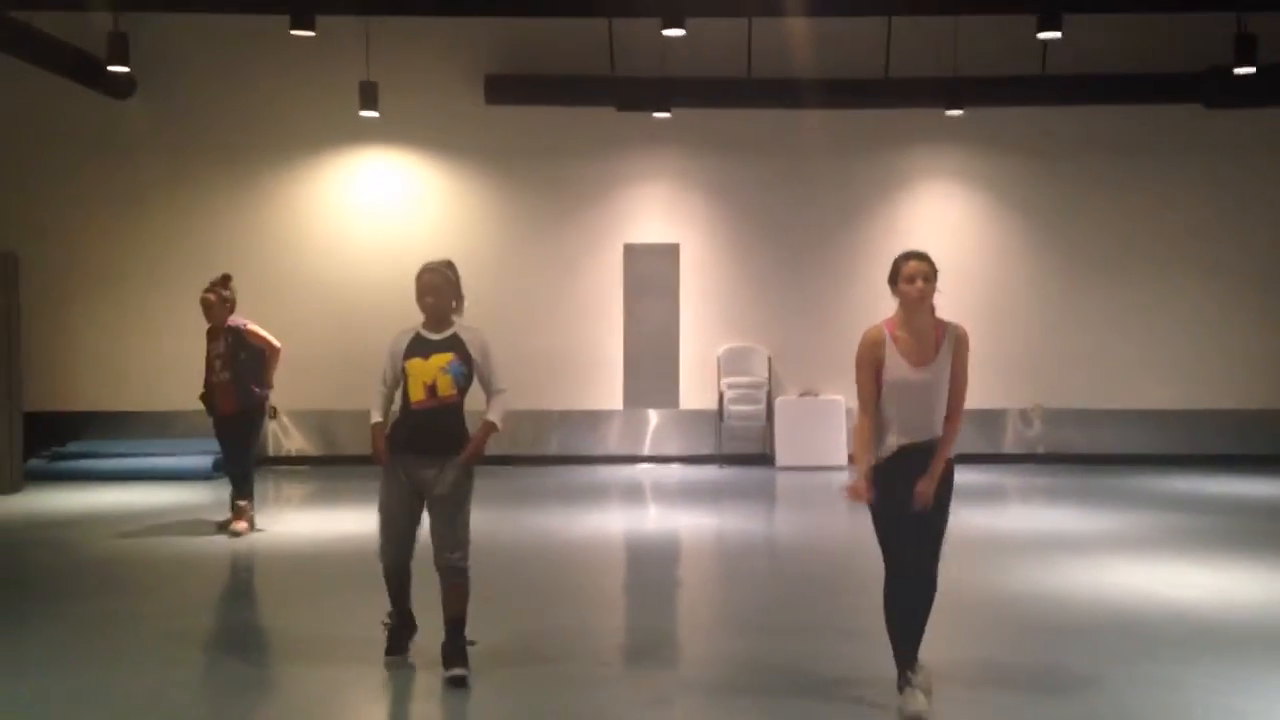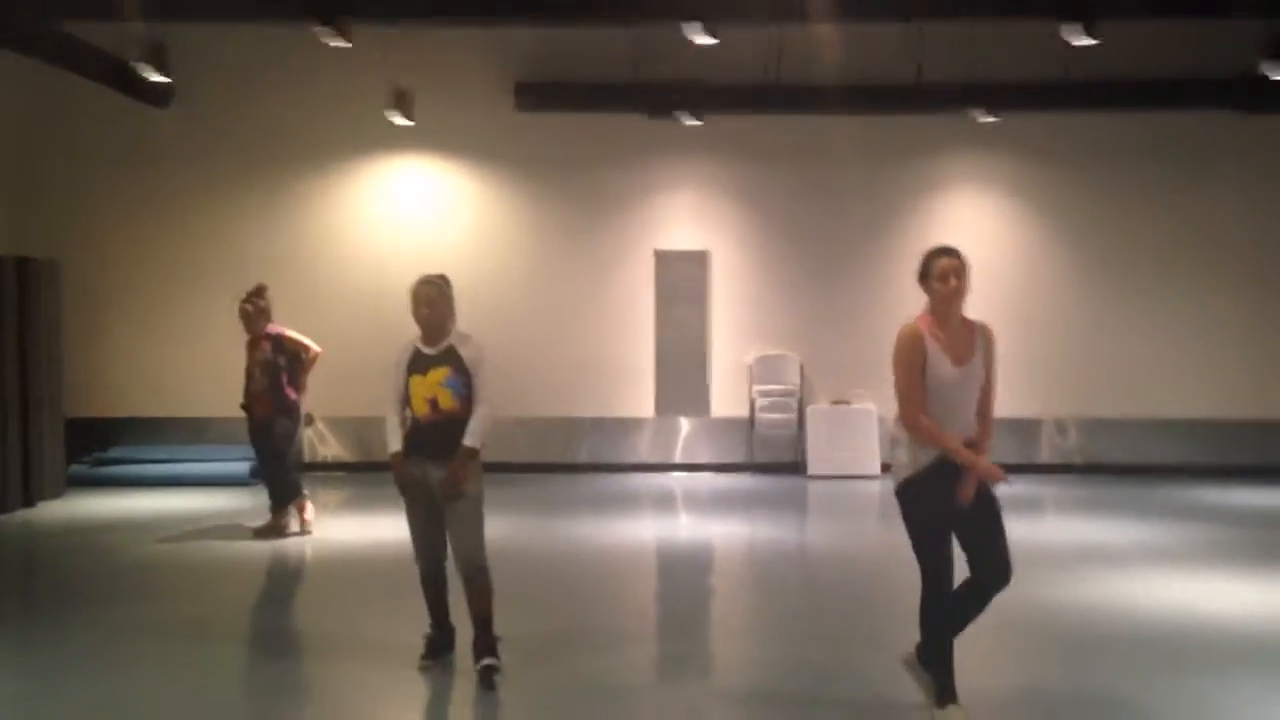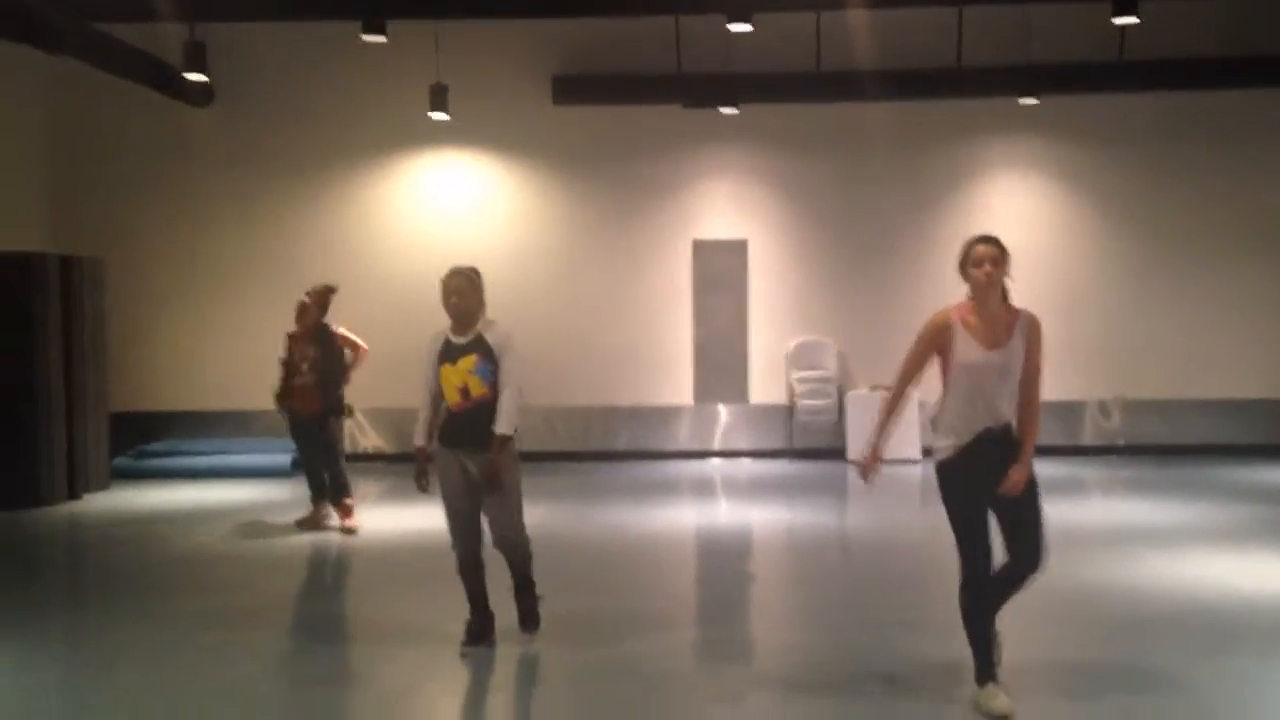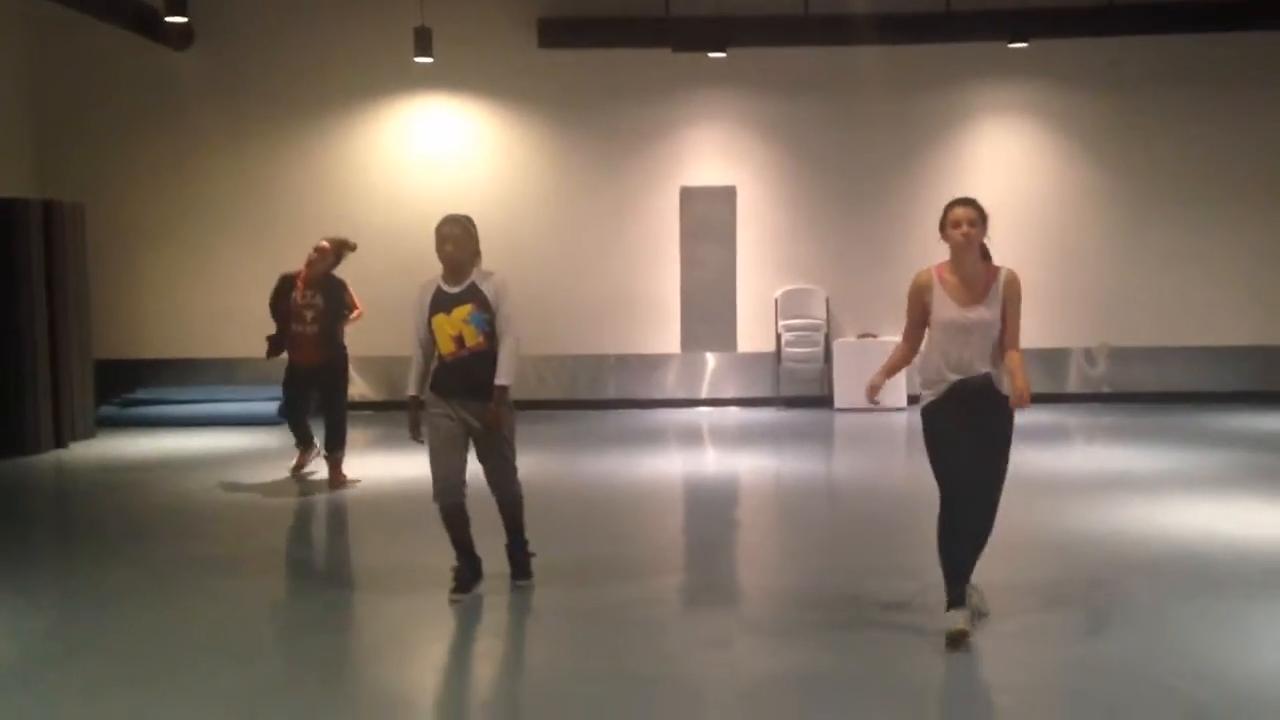
dt=0.4s
person 1, frame 1
left shoulder: (955, 337)
right shoulder: (876, 339)
left elbow: (954, 412)
right elbow: (866, 414)
left wrist: (934, 473)
right wrist: (860, 472)
left hip: (934, 460)
right hip: (888, 463)
left knee: (926, 570)
right knee: (900, 569)
left ankle: (912, 660)
right ankle: (906, 681)
person 1, frame 2
left shoulder: (982, 335)
right shoulder: (913, 336)
left elbow: (984, 413)
right elbow: (912, 418)
left wrist: (973, 471)
right wrist: (972, 460)
left hip: (965, 467)
right hip: (921, 473)
left knee: (995, 571)
right knee: (937, 583)
left ankle: (925, 654)
person 1, frame 3
left shoulder: (1027, 324)
right shoulder: (945, 324)
left elbow: (1030, 399)
right elbow: (902, 383)
left wrist: (1024, 461)
right wrist: (875, 443)
left hip: (1006, 449)
right hip: (958, 452)
left knee: (1028, 555)
right knee: (976, 562)
left ankle: (982, 616)
right ankle: (985, 680)
person 1, frame 4
left shoulder: (1007, 281)
right shoulder: (926, 283)
left elbow: (1010, 346)
right elbow: (911, 344)
left wrist: (1019, 381)
right wrist: (881, 375)
left hip: (991, 400)
right hip: (943, 400)
left knee: (985, 502)
right knee: (956, 498)
left ankle: (963, 581)
right ankle: (956, 604)
person 2, frame 1
left shoulder: (472, 341)
right shoulder: (403, 340)
left elbow: (496, 392)
right elbow: (385, 389)
left wrist: (484, 432)
right wrist: (377, 428)
left hip: (451, 460)
right hip: (401, 457)
left knee: (452, 554)
right knee: (394, 550)
left ankle: (455, 647)
right ankle: (401, 622)
person 2, frame 2
left shoulder: (467, 348)
right shoulder: (406, 354)
left elbow: (480, 409)
right elbow: (396, 410)
left wrist: (463, 458)
right wrist: (397, 458)
left hip: (458, 463)
right hip: (417, 463)
left knee: (470, 553)
right knee: (428, 557)
left ankle: (485, 642)
right ankle: (440, 635)
person 2, frame 3
left shoulder: (497, 336)
right shoulder: (437, 344)
left elbow: (511, 392)
right elbow: (430, 401)
left wrist: (498, 450)
right wrist: (421, 452)
left hip: (494, 448)
right hip: (451, 453)
left knee: (509, 533)
right knee: (465, 542)
left ankle: (526, 596)
right ankle: (480, 620)
person 2, frame 4
left shoulder: (492, 285)
right shoulder: (427, 292)
left elbow: (508, 341)
right elbow: (421, 349)
left wrist: (498, 400)
right wrist: (413, 404)
left hip: (487, 399)
right hip: (444, 402)
left knee: (504, 484)
right knee: (446, 488)
left ankle: (519, 555)
right ankle: (468, 565)
person 3, frame 1
left shoulder: (241, 329)
right shoulder: (212, 333)
left elbow: (274, 347)
left wrist: (266, 380)
right wrist: (209, 397)
left hip: (247, 407)
right hip: (223, 409)
left knee: (242, 459)
right knee: (231, 461)
left ankle: (243, 512)
right ankle: (243, 509)
person 3, frame 2
left shoulder: (279, 336)
right shoulder: (252, 343)
left elbow: (314, 351)
left wrist: (300, 382)
right wrist: (248, 405)
left hip: (282, 410)
right hip: (259, 415)
left knee: (281, 458)
right knee: (267, 467)
left ankle: (301, 502)
right ankle: (279, 516)
person 3, frame 3
left shoulder: (331, 334)
right shoulder: (293, 338)
left elbow: (362, 348)
left wrist: (346, 374)
right wrist: (283, 397)
left hip: (328, 408)
right hip: (299, 411)
left knee: (333, 458)
right knee: (310, 461)
left ankle: (347, 511)
right ankle: (320, 507)
person 3, frame 4
left shoulder: (337, 287)
right shoulder: (288, 281)
left elbow: (357, 309)
right elbow: (275, 307)
left wrist: (343, 324)
right wrist: (281, 335)
left hip: (330, 361)
right hip: (298, 361)
left knee: (334, 413)
right knee: (292, 411)
left ankle: (335, 466)
right ankle: (307, 447)
